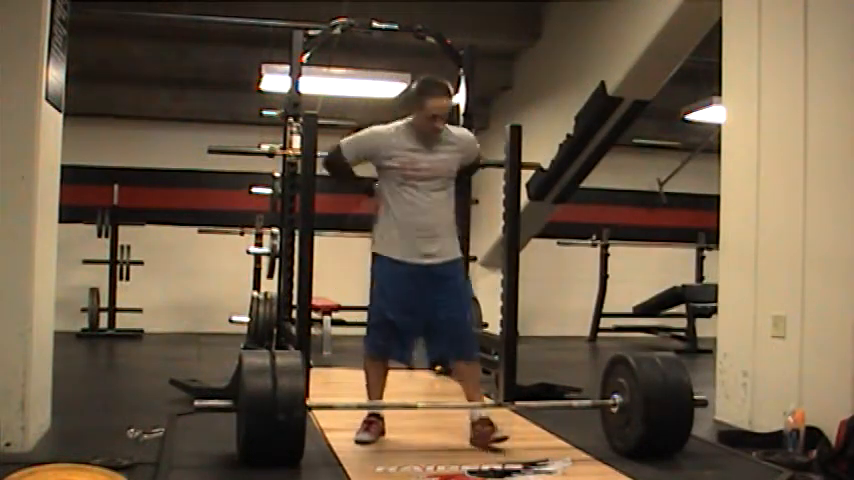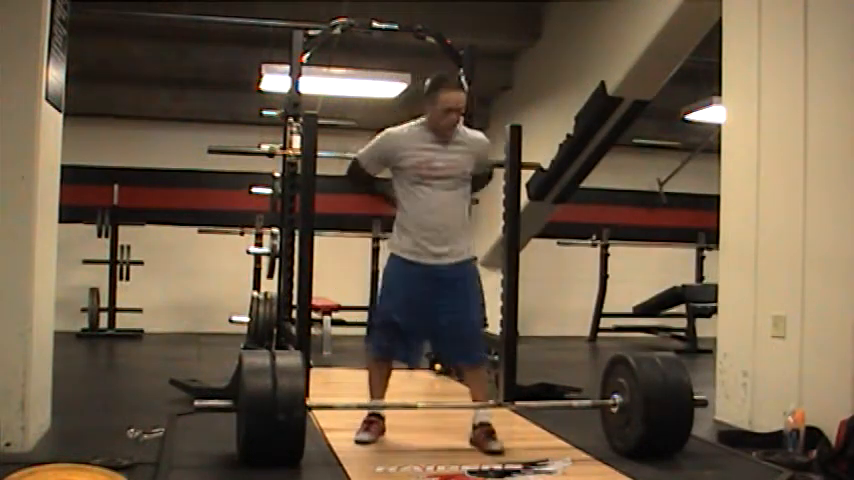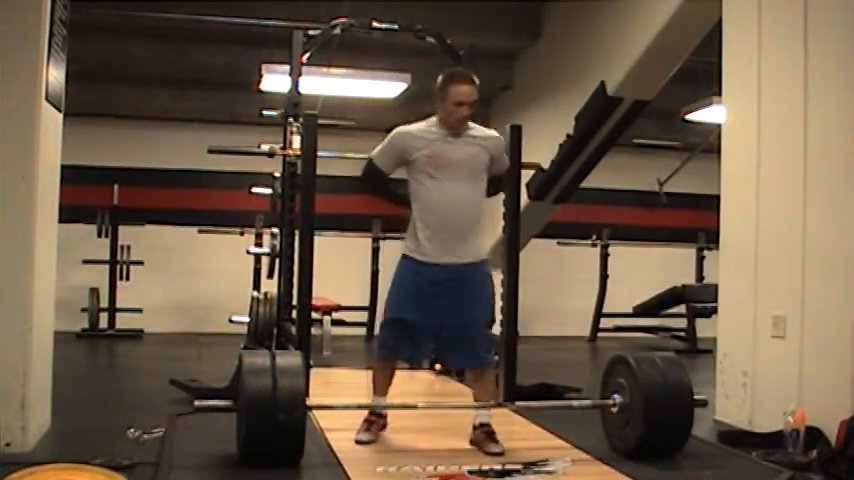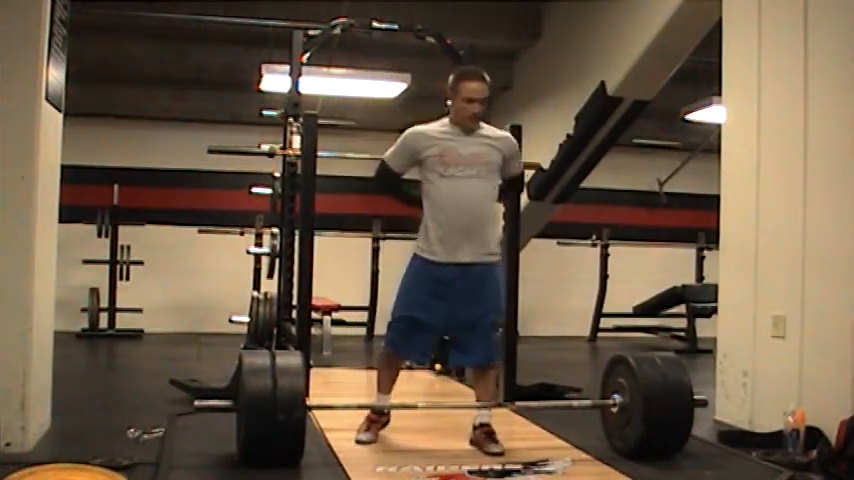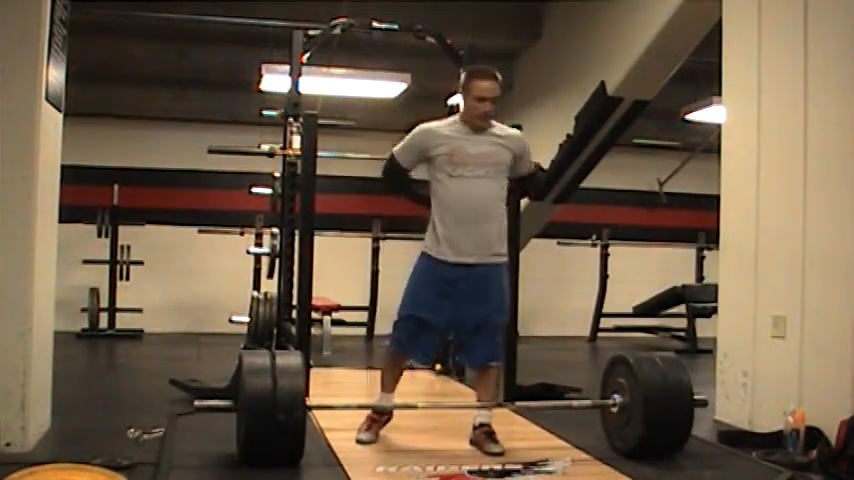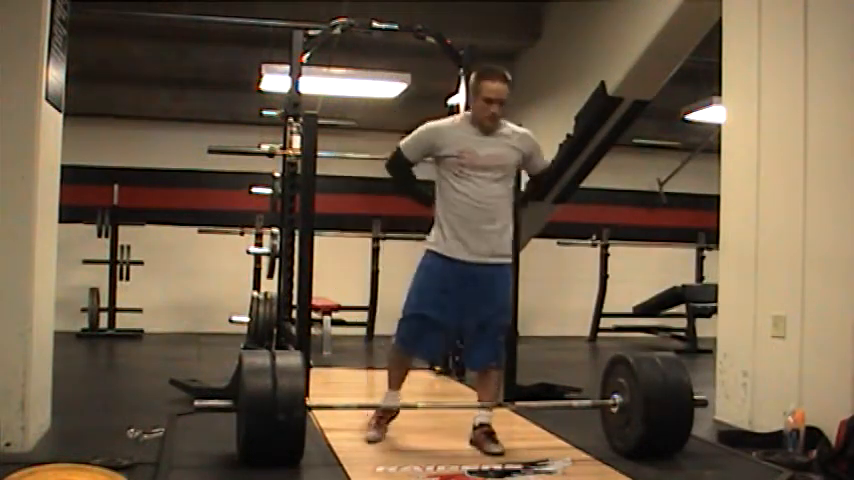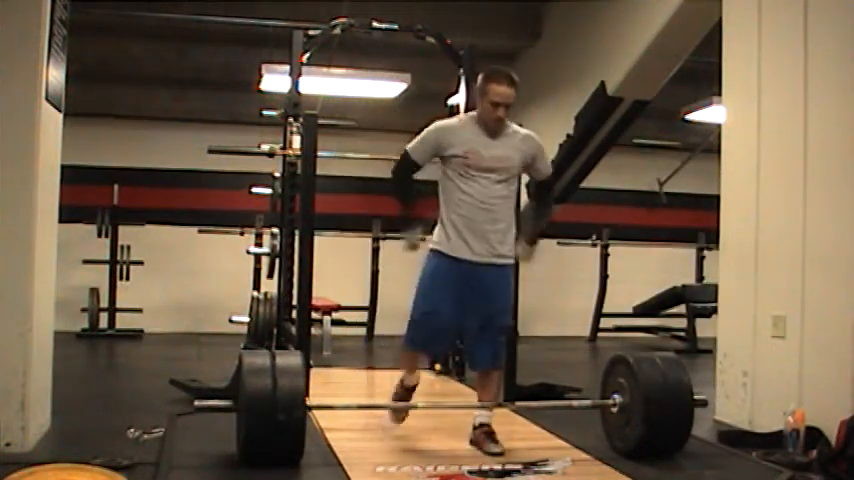
dt=0.1s
person 1, frame 1
left shoulder: (462, 140)
right shoulder: (381, 138)
right elbow: (334, 160)
left hip: (446, 259)
right hip: (395, 259)
left knee: (462, 339)
right knee: (380, 340)
left ankle: (479, 420)
right ankle: (374, 416)
person 1, frame 2
left shoulder: (476, 143)
right shoulder: (396, 139)
right elbow: (356, 172)
left hip: (458, 262)
right hip: (408, 259)
left knee: (471, 344)
right knee: (384, 339)
left ankle: (482, 423)
right ankle: (376, 415)
person 1, frame 3
left shoulder: (491, 142)
right shoulder: (408, 137)
left elbow: (500, 181)
right elbow: (371, 175)
right wrist: (408, 199)
left hip: (471, 263)
right hip: (420, 260)
left knee: (478, 346)
right knee: (392, 338)
left ankle: (482, 424)
right ankle: (377, 413)
person 1, frame 4
left shoulder: (503, 142)
right shoulder: (421, 137)
left elbow: (516, 183)
right elbow: (384, 176)
right wrist: (422, 201)
left hip: (482, 262)
right hip: (430, 259)
left knee: (484, 346)
right knee: (400, 336)
left ankle: (482, 424)
right ankle: (379, 412)
person 1, frame 5
left shoulder: (513, 141)
right shoulder: (430, 134)
left elbow: (528, 181)
right elbow: (392, 172)
right wrist: (430, 199)
left hip: (489, 263)
right hip: (438, 258)
left knee: (488, 346)
right knee: (406, 334)
left ankle: (482, 425)
right ankle: (381, 409)
person 1, frame 6
left shoulder: (522, 141)
right shoulder: (439, 132)
left elbow: (543, 180)
right elbow: (396, 166)
right wrist: (427, 201)
left hip: (495, 261)
right hip: (443, 254)
left knee: (489, 343)
right knee: (413, 329)
left ankle: (482, 423)
right ankle: (387, 406)
person 1, frame 7
left shoulder: (526, 143)
right shoulder: (446, 131)
right elbow: (402, 170)
right wrist: (411, 219)
left hip: (497, 261)
right hip: (447, 253)
left knee: (491, 344)
right knee: (425, 326)
left ankle: (482, 424)
right ankle: (408, 381)
